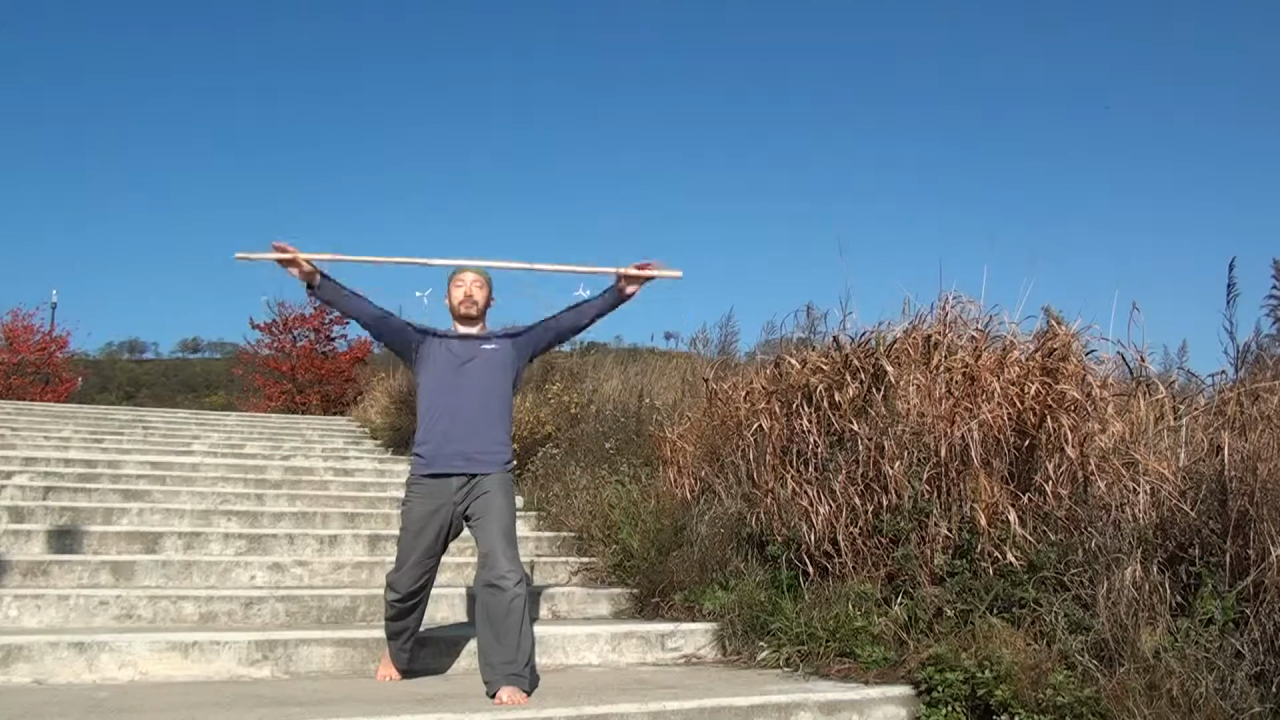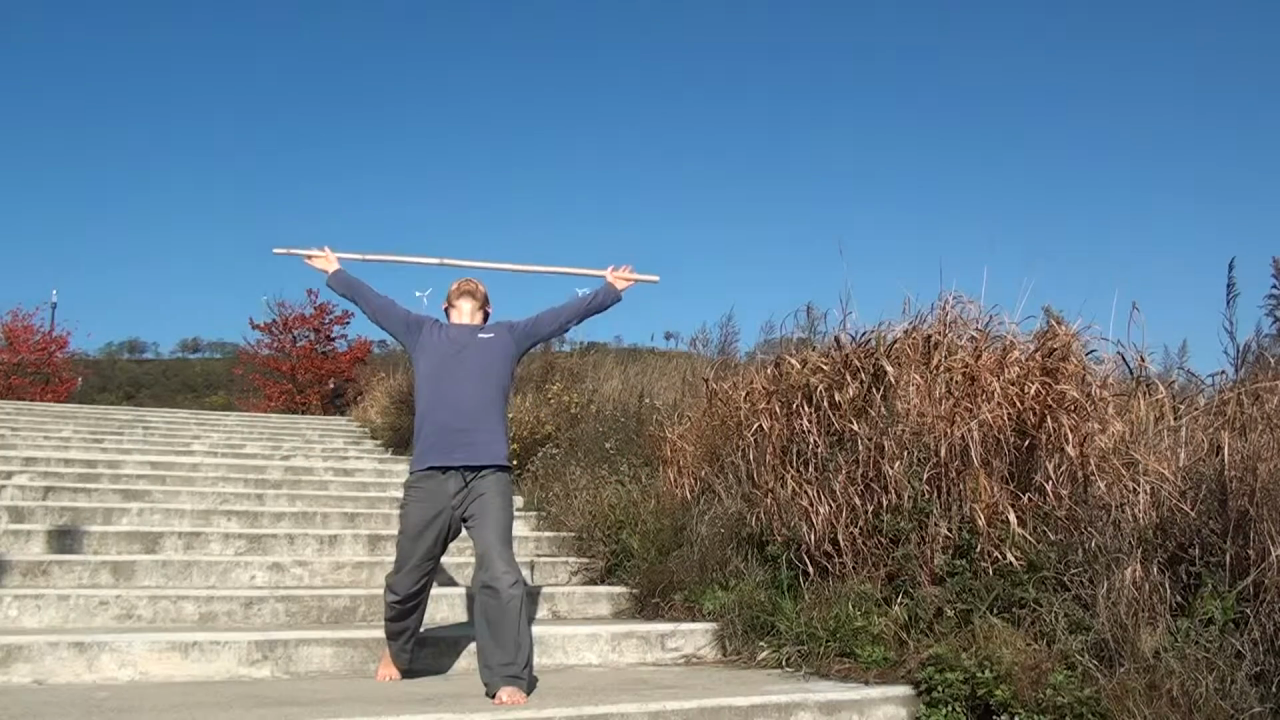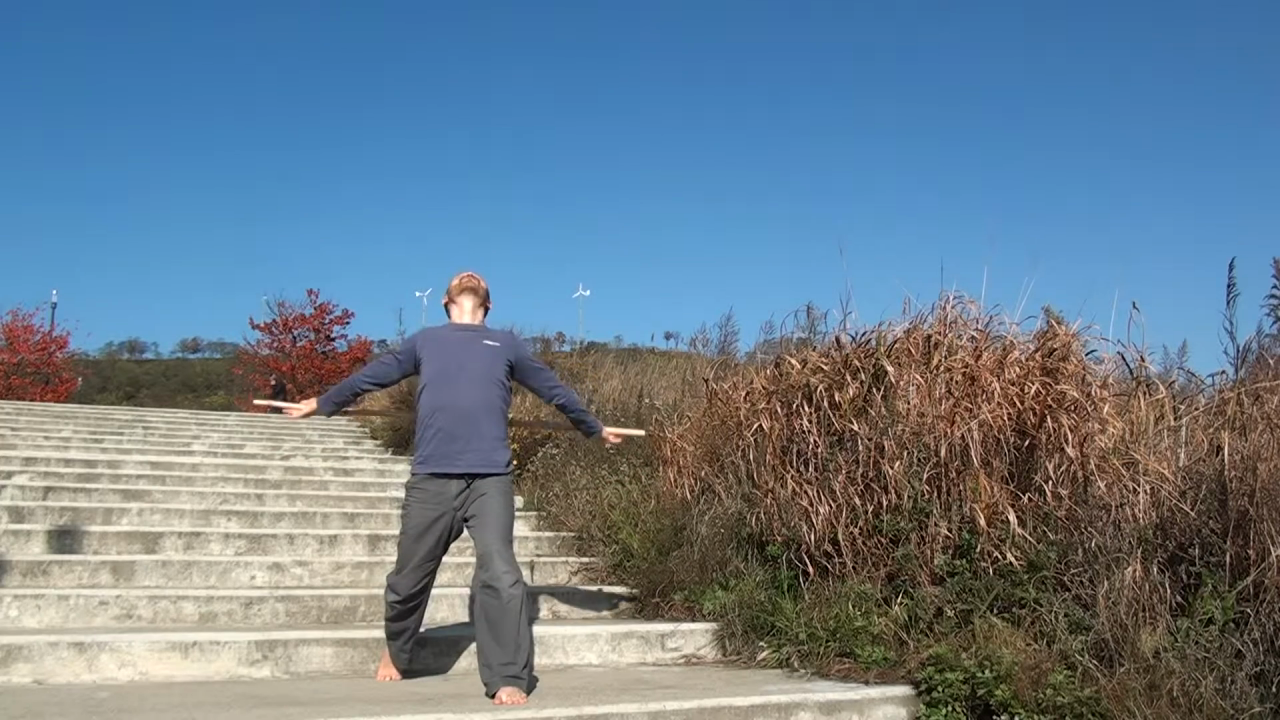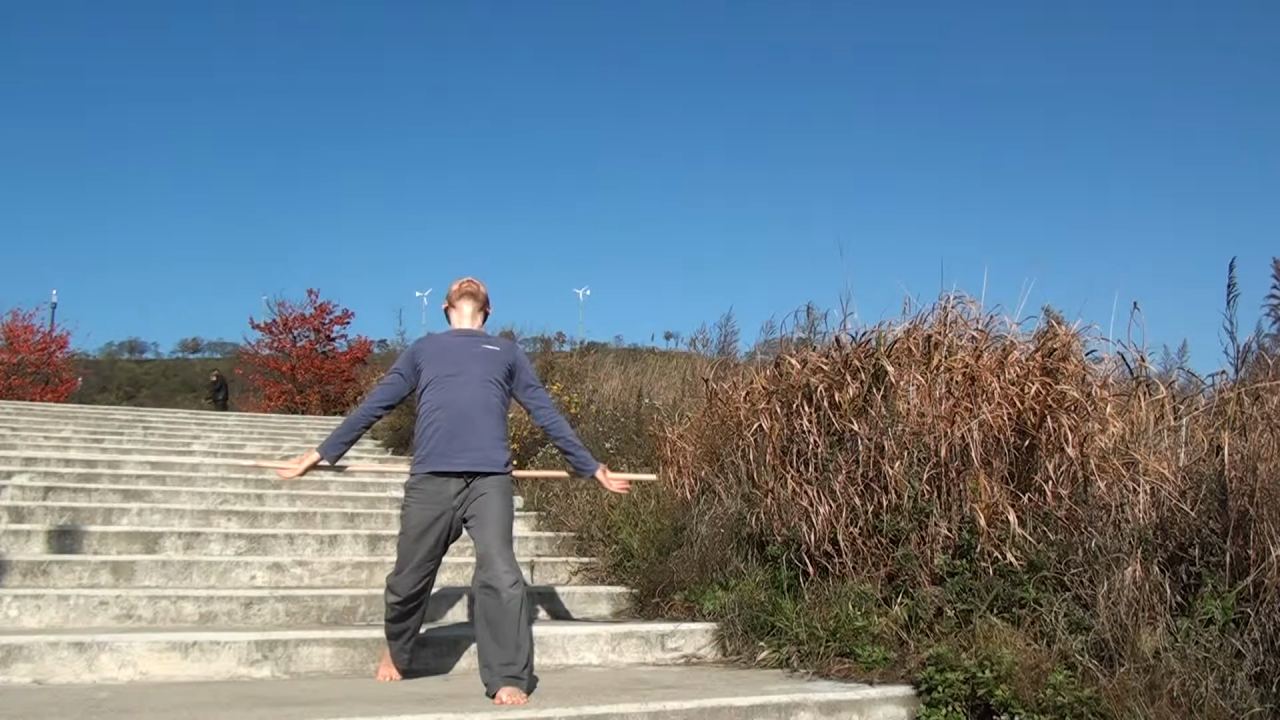
dt=1s
person 1, frame 1
left shoulder: (513, 342)
right shoulder: (423, 342)
left elbow: (570, 320)
right elbow: (370, 316)
left wrist: (619, 293)
right wrist: (312, 279)
left hip: (491, 478)
right hip: (430, 480)
left knee: (502, 575)
right knee: (408, 578)
left ankle: (509, 680)
right ankle: (396, 653)
person 1, frame 2
left shoulder: (507, 336)
right shoulder: (423, 333)
left elbow: (565, 314)
right elbow: (371, 302)
left wrist: (610, 288)
right wrist: (334, 272)
left hip: (489, 475)
right hip: (429, 476)
left knee: (500, 575)
right knee: (408, 578)
left ankle: (509, 679)
right ankle: (396, 654)
person 1, frame 3
left shoulder: (507, 345)
right shoulder: (425, 341)
left elbow: (556, 391)
right elbow: (370, 376)
left wrist: (594, 428)
right wrist: (321, 404)
left hip: (490, 478)
right hip: (431, 478)
left knee: (500, 575)
right knee: (409, 576)
left ankle: (509, 679)
right ankle: (395, 653)
person 1, frame 4
left shoulder: (507, 352)
right shoulder: (423, 348)
left elbow: (547, 413)
right elbow: (375, 404)
left wrist: (591, 467)
right wrist: (322, 453)
left hip: (490, 478)
right hip: (430, 478)
left knee: (500, 575)
right knee: (408, 577)
left ankle: (509, 679)
right ankle: (396, 654)
